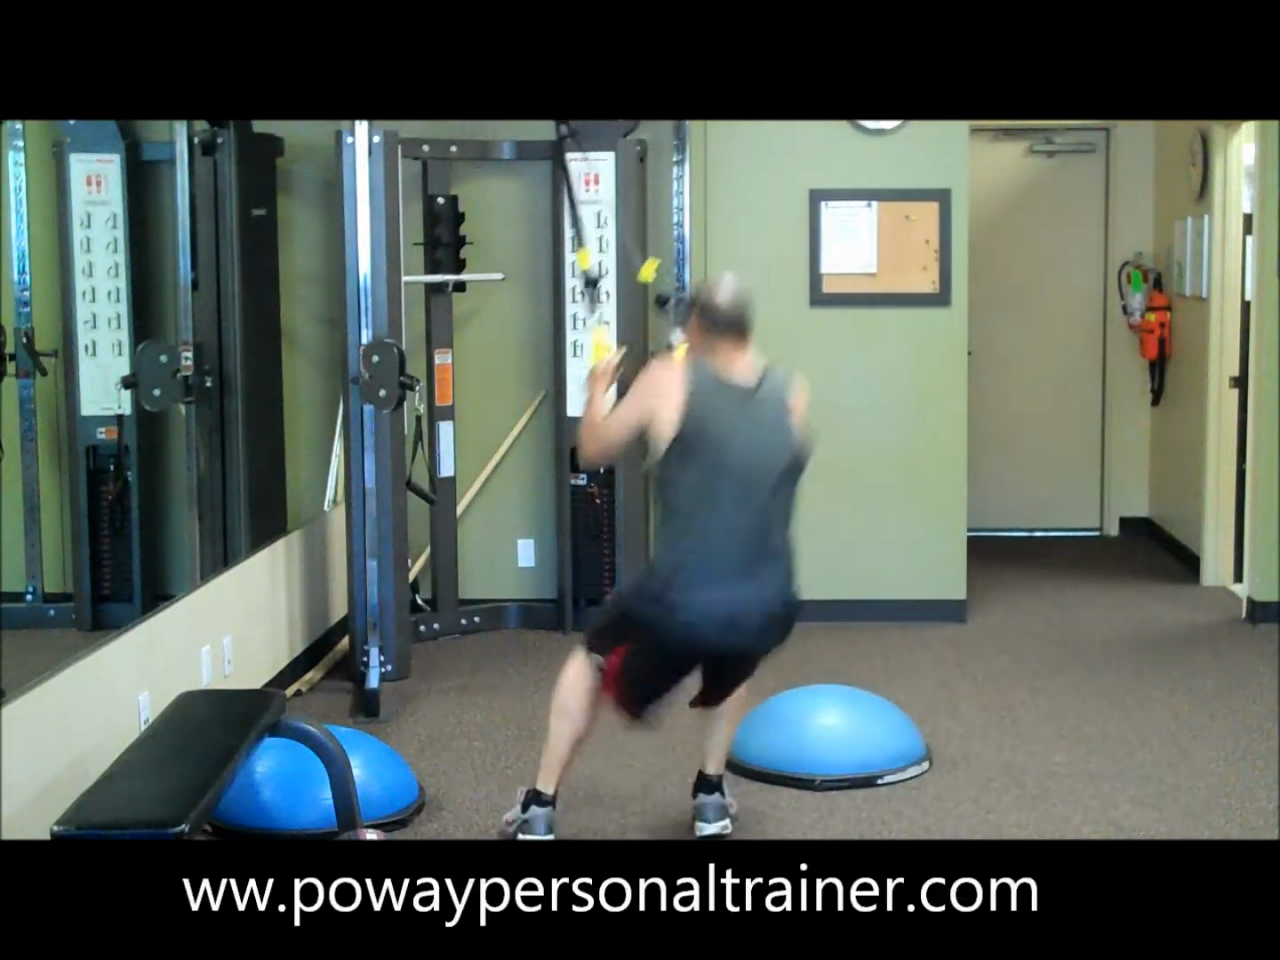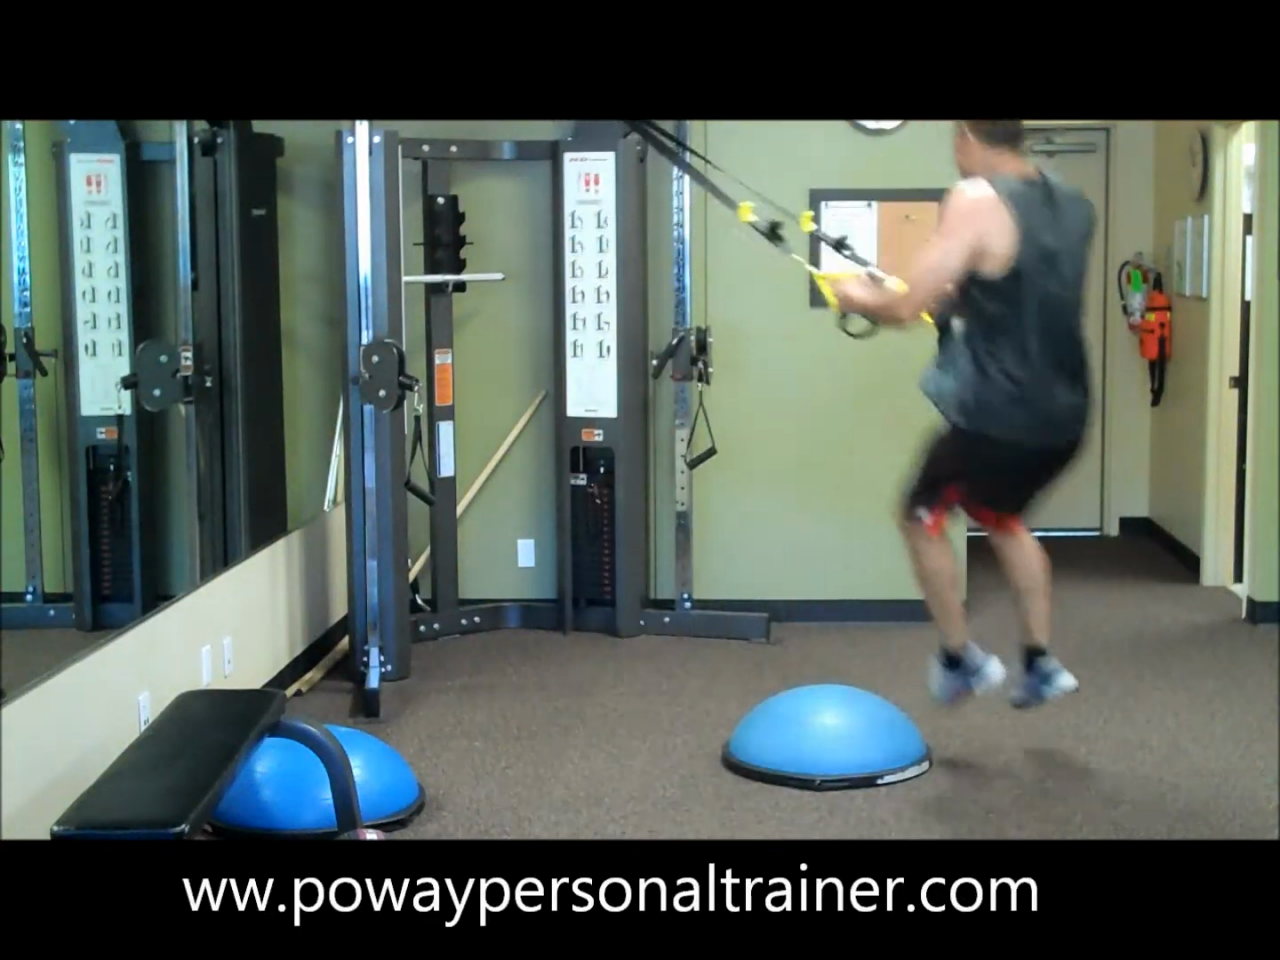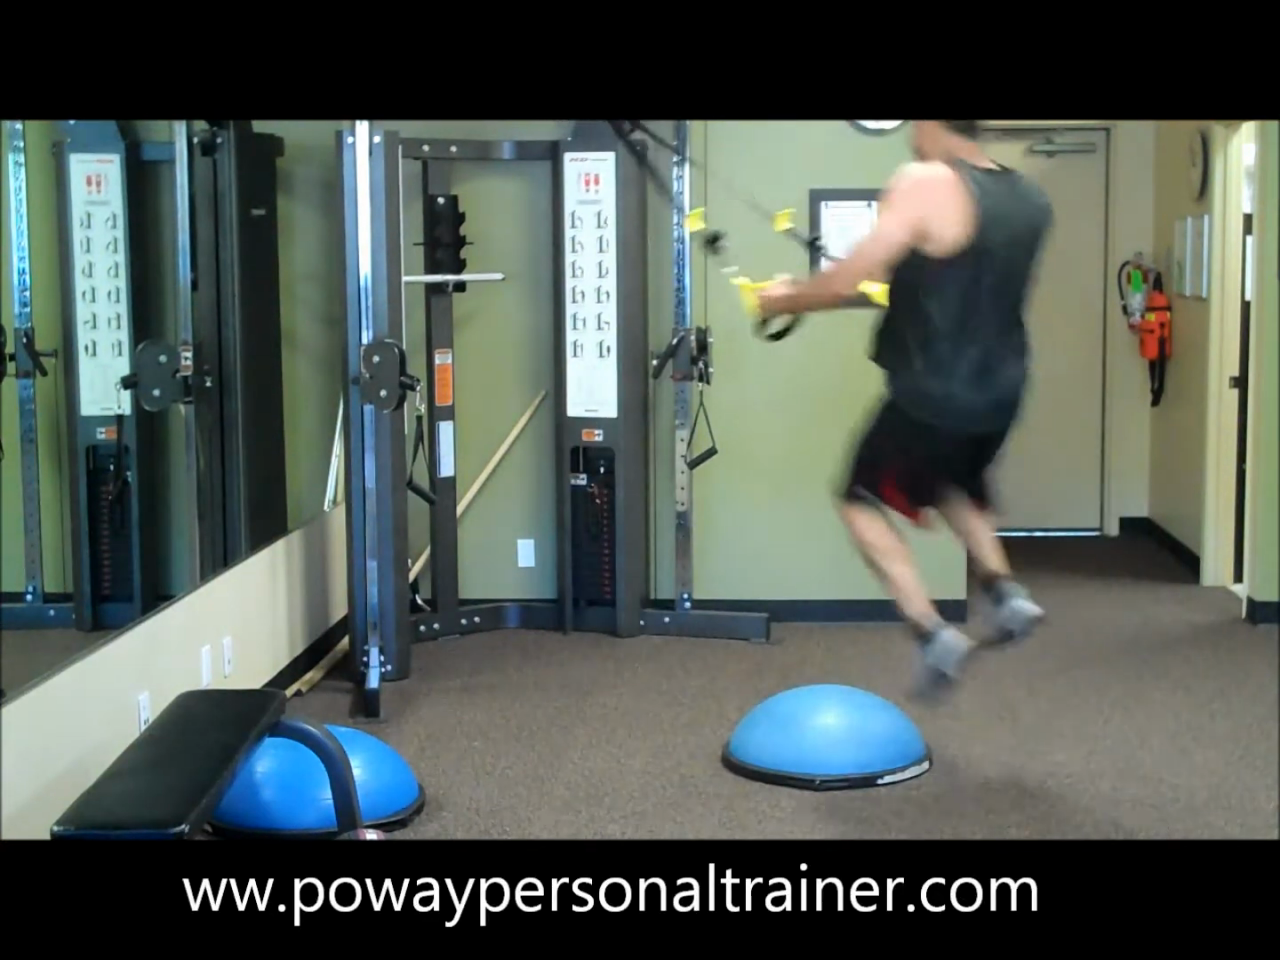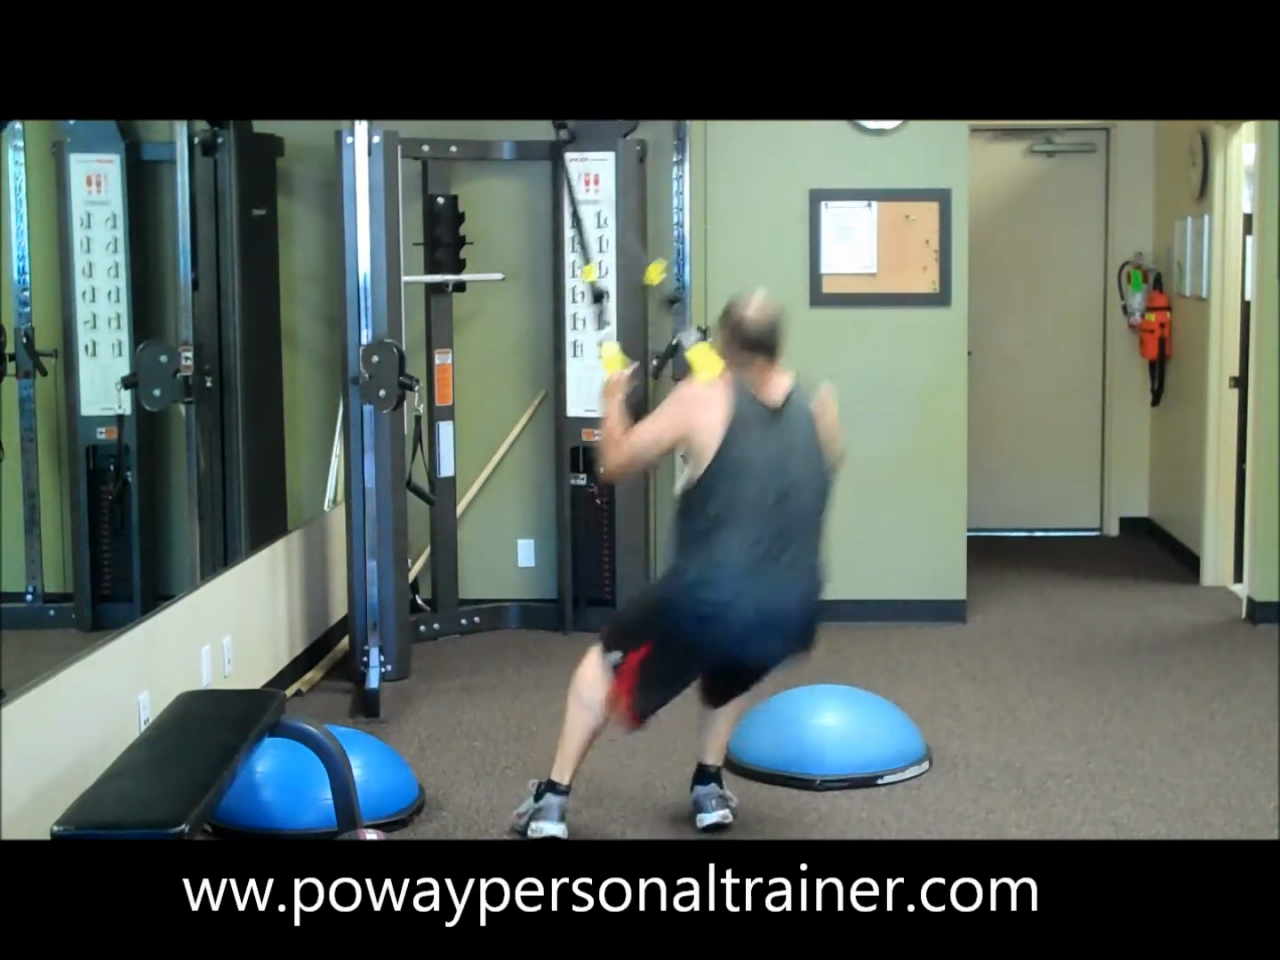
dt=1s
person 1, frame 1
left shoulder: (668, 380)
right shoulder: (792, 397)
left elbow: (595, 447)
left wrist: (598, 385)
left hip: (680, 605)
right hip: (766, 614)
left knee: (588, 661)
right knee: (727, 674)
left ankle: (538, 808)
right ankle: (711, 795)
person 1, frame 2
left shoulder: (976, 201)
right shoulder: (1070, 204)
left elbow: (907, 307)
left wrist: (857, 297)
left hip: (998, 416)
right hip: (1064, 418)
left knee: (922, 519)
right knee: (1001, 519)
left ankle: (963, 662)
right ankle: (1042, 663)
person 1, frame 3
left shoulder: (923, 185)
right shoulder: (1025, 198)
left elbow: (844, 281)
left wrist: (780, 300)
left hip: (935, 399)
right hip: (997, 395)
left knee: (860, 504)
right knee: (954, 483)
left ankle: (932, 632)
right ankle: (1003, 589)
person 1, frame 4
left shoulder: (704, 400)
right shoulder: (820, 409)
left elbow: (617, 461)
left wrist: (615, 401)
left hip: (708, 608)
right hip: (789, 624)
left knee: (604, 659)
left ankle: (553, 797)
right ankle: (710, 786)
